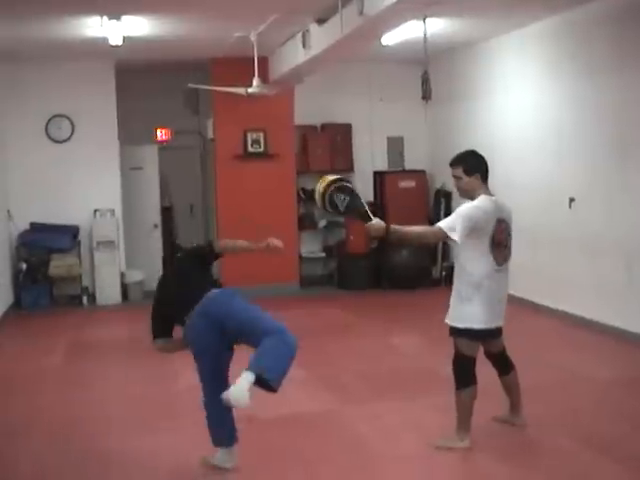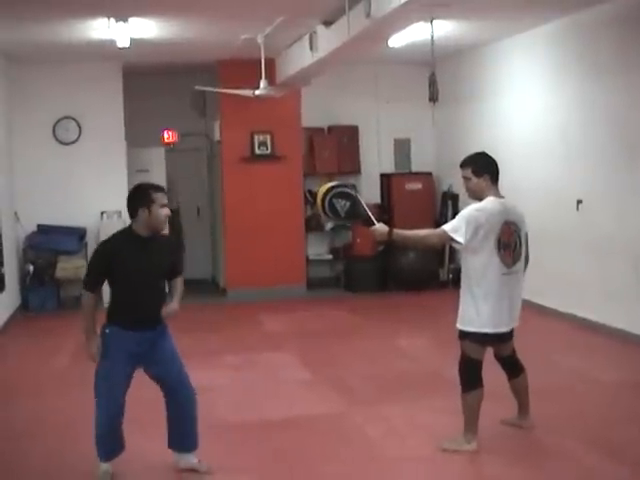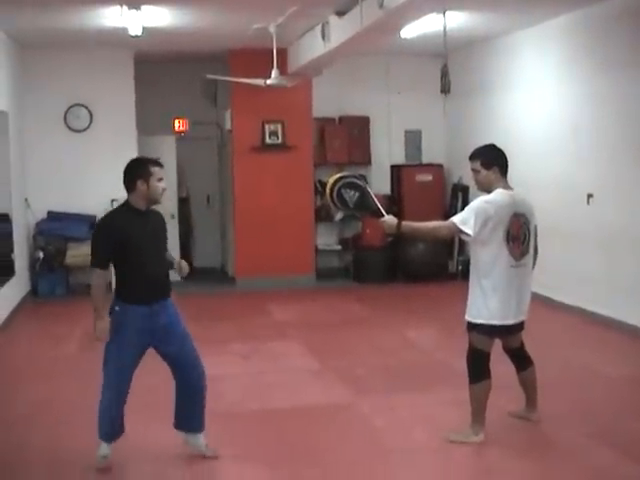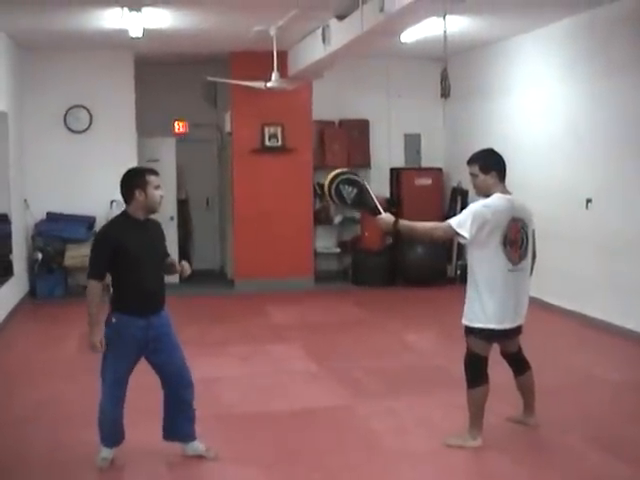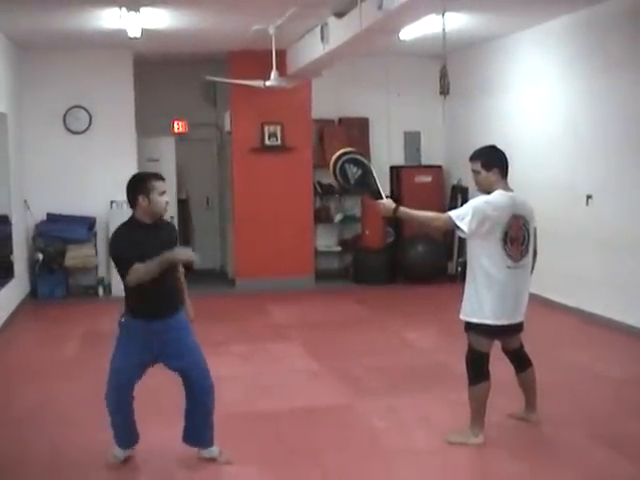
dt=1s
person 1, frame 1
left shoulder: (473, 211)
right shoulder: (501, 209)
left elbow: (431, 235)
left wrist: (386, 229)
left hip: (473, 305)
right hip: (492, 302)
left knee: (463, 366)
right knee: (498, 356)
left ankle: (461, 436)
right ankle: (516, 413)
person 1, frame 2
left shoulder: (478, 213)
right shoulder: (515, 213)
left elbow: (435, 238)
right elbow: (524, 258)
left wrist: (390, 234)
left hip: (481, 308)
right hip: (506, 305)
left knee: (470, 369)
right knee: (508, 359)
left ankle: (469, 438)
right ankle: (524, 416)
person 1, frame 3
left shoulder: (487, 205)
right shoulder: (524, 205)
left elbow: (444, 230)
right elbow: (532, 250)
left wrist: (399, 226)
left hip: (490, 300)
right hip: (514, 298)
left knee: (477, 360)
right knee: (516, 351)
left ankle: (476, 430)
right ankle: (531, 408)
person 1, frame 4
left shoulder: (485, 209)
right shoulder: (522, 209)
left elbow: (441, 231)
right elbow: (531, 255)
left wrist: (396, 224)
left hip: (487, 305)
right hip: (512, 303)
left knee: (475, 365)
right knee: (514, 355)
left ankle: (473, 435)
right ankle: (529, 413)
person 1, frame 5
left shoulder: (485, 205)
right shoulder: (524, 206)
left elbow: (440, 222)
right elbow: (531, 252)
left wrist: (396, 210)
left hip: (487, 301)
right hip: (513, 299)
left knee: (477, 361)
right knee: (516, 352)
left ankle: (475, 431)
right ankle: (531, 410)
person 2, frame 1
left shoulder: (162, 296)
right shoulder: (190, 258)
left elbow: (162, 343)
right elbow: (220, 246)
left wrist: (186, 340)
right wrist: (260, 245)
left hip: (196, 326)
right hip: (219, 304)
left knee: (213, 391)
right knee: (281, 340)
left ankle: (224, 454)
right ankle: (244, 383)
person 2, frame 2
left shoulder: (167, 245)
right shoulder: (111, 248)
left elbow: (176, 276)
right elbow: (91, 291)
left wrist: (175, 301)
right wrist: (91, 336)
left hip: (156, 334)
right hip: (120, 336)
left knee: (182, 393)
right knee: (109, 405)
left ankle: (185, 455)
person 2, frame 3
left shoulder: (157, 219)
right shoulder: (112, 224)
right elbow: (98, 272)
left wrist: (177, 263)
right wrist: (101, 315)
left hip: (164, 309)
right hip: (129, 313)
left knee: (192, 372)
right knee: (116, 382)
left ankle: (193, 435)
right ankle: (107, 443)
person 2, frame 4
left shoulder: (155, 228)
right shoulder: (111, 234)
right elbow: (95, 282)
left wrist: (177, 266)
right wrist: (95, 327)
left hip: (158, 320)
right hip: (124, 323)
left knee: (180, 381)
right knee: (113, 388)
left ankle: (188, 440)
right ankle: (108, 446)
person 2, frame 5
left shoulder: (167, 228)
right shoulder: (123, 235)
right elbow: (134, 276)
left wrist: (184, 298)
right wrist: (169, 257)
left hip: (174, 322)
right hip: (137, 327)
left knee: (201, 383)
right knee: (117, 391)
left ankle: (205, 443)
right ankle: (125, 445)
